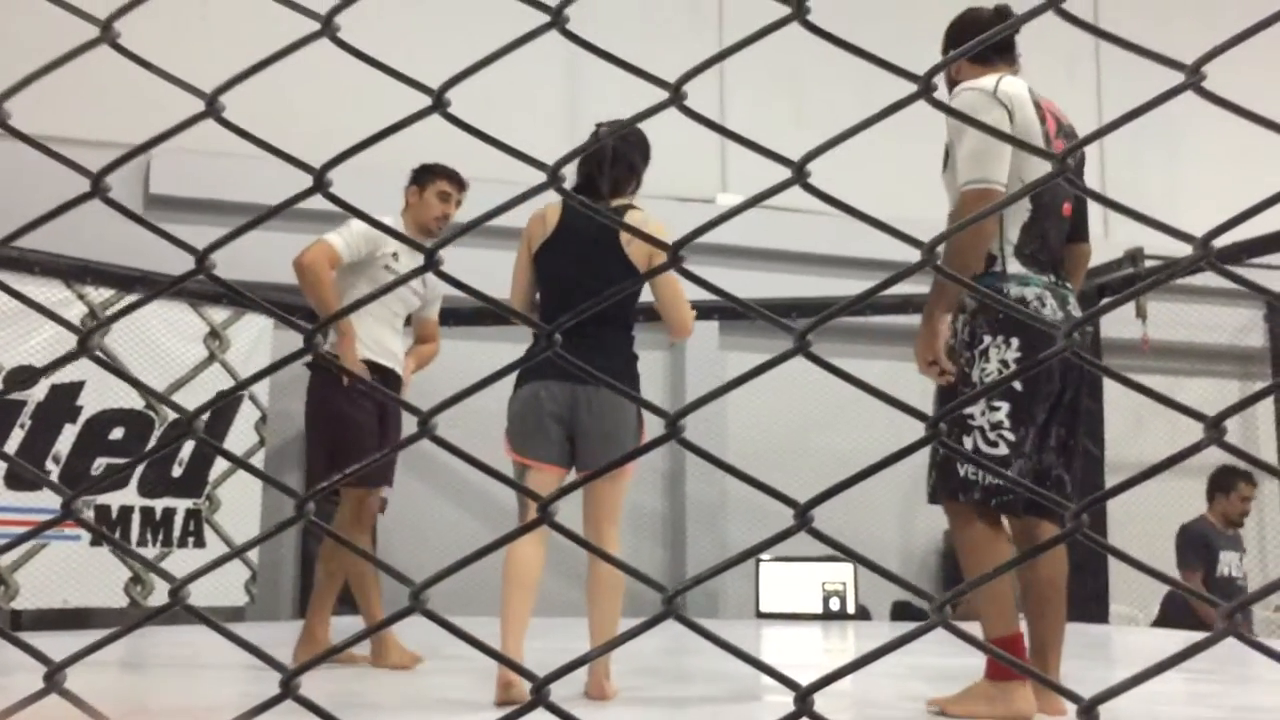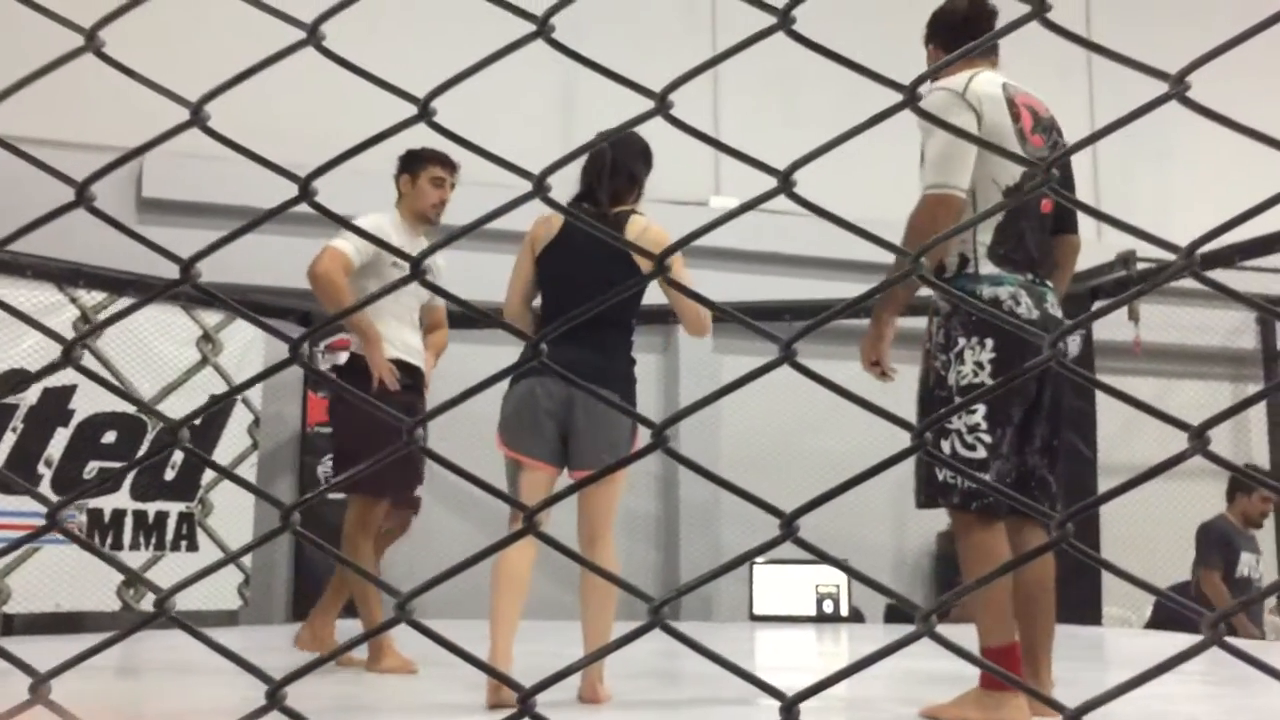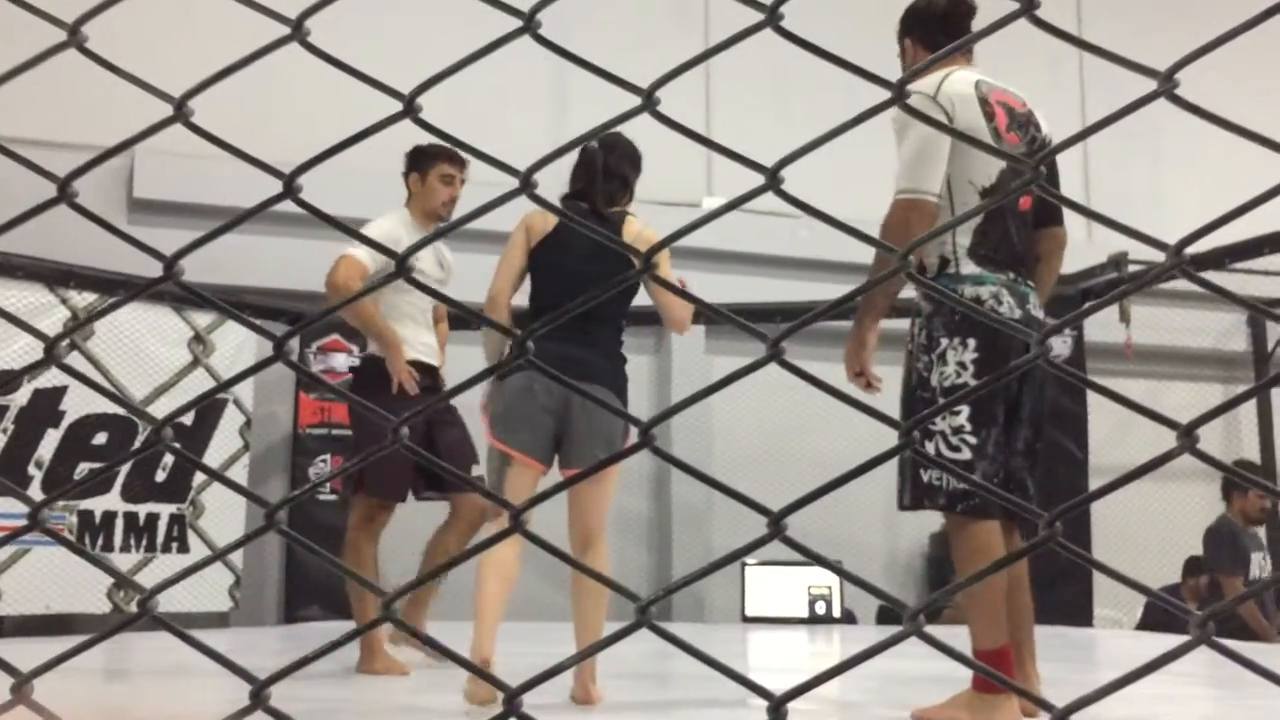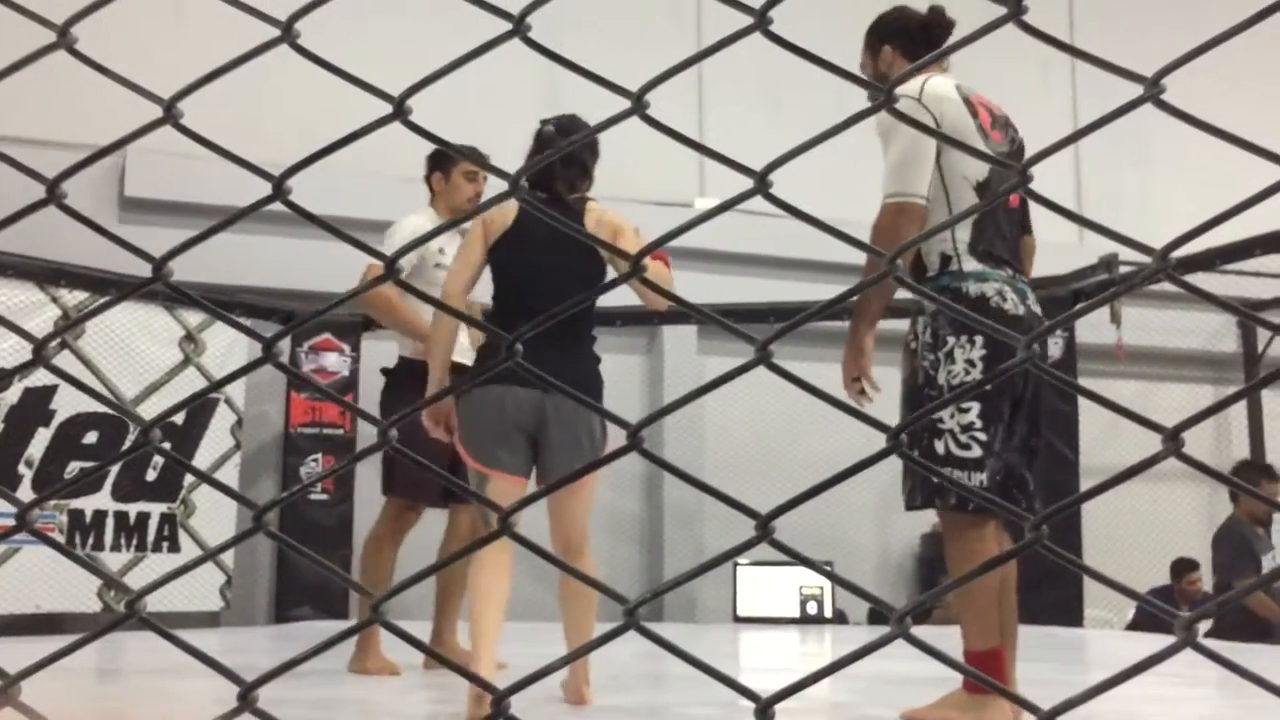
dt=0.3s
person 1, frame 1
left shoulder: (978, 95)
right shoulder: (1056, 119)
left elbow: (980, 204)
left wrist: (935, 313)
left hip: (1003, 313)
right hip: (1055, 318)
left knee: (970, 493)
right knee: (1035, 504)
person 1, frame 2
left shoulder: (952, 93)
right shoulder: (1042, 114)
left elbow: (942, 208)
right elbow: (1066, 241)
left wrist: (885, 314)
left hip: (979, 313)
right hip: (1037, 319)
left knee: (972, 501)
right knee: (1026, 506)
person 1, frame 3
left shoulder: (927, 95)
right shoulder: (1023, 109)
left elbow: (914, 213)
right elbow: (1052, 236)
left wrist: (864, 323)
left hip: (963, 313)
right hip: (1020, 317)
left knee: (965, 504)
right knee: (999, 503)
person 1, frame 4
left shoulder: (911, 97)
right shoulder: (992, 112)
left elbow: (903, 218)
left wrist: (861, 329)
left hip: (961, 312)
right hip: (1015, 312)
left knee: (964, 502)
right knee: (992, 504)
person 2, frame 1
left shoulder: (545, 218)
right shoulder: (645, 230)
left elbow: (520, 307)
right elbow: (681, 326)
right wrist: (641, 315)
left hip: (541, 383)
right hip: (610, 388)
left knee: (530, 523)
right knee: (603, 534)
left ankle: (509, 664)
right ankle: (600, 673)
person 2, frame 2
left shoulder: (547, 225)
right shoulder: (648, 234)
left elbow: (514, 312)
right elbow: (698, 324)
left hip: (537, 383)
right hip: (605, 390)
left knee: (523, 524)
right knee: (597, 538)
left ankle: (500, 664)
right ankle: (593, 676)
person 2, frame 3
left shoulder: (538, 220)
right shoulder: (640, 235)
left elbow: (498, 298)
right elbow: (679, 320)
left wrist: (498, 366)
right wrist: (678, 291)
left hip: (529, 379)
right hip: (598, 387)
left knee: (508, 519)
right knee: (588, 539)
left ankle: (483, 643)
right ankle: (586, 676)
person 2, frame 4
left shoulder: (497, 213)
right shoulder: (606, 221)
left elbow: (450, 297)
right elbow: (658, 298)
left wrist: (437, 386)
right wrist: (656, 263)
left hip: (499, 388)
right hip: (572, 392)
left knee: (495, 537)
right knee: (573, 544)
person 3, frame 1
left shoulder: (430, 274)
right shoulder: (371, 232)
left elbow: (428, 340)
right elbow: (309, 262)
left wrist: (408, 366)
right wrist: (343, 335)
left hip: (387, 388)
right hip: (347, 379)
left knee: (355, 512)
right knee: (360, 504)
left ankle: (314, 636)
right ankle: (382, 638)
person 3, frame 2
left shoulder: (432, 259)
right shoulder: (376, 230)
right elbow: (323, 272)
left wrist: (428, 362)
right wrist: (369, 341)
left hip: (409, 388)
right hip: (369, 383)
left knee: (396, 517)
right knee: (368, 511)
left ankle: (319, 625)
right ankle: (379, 644)
person 3, frame 3
left shoulder: (441, 254)
right shoulder: (387, 231)
right elbow: (340, 282)
right wrist: (391, 344)
left hip: (430, 386)
right hip: (389, 383)
left knee: (472, 503)
right knee: (369, 513)
left ankle: (415, 616)
right ankle: (371, 646)
person 3, frame 4
left shoulder: (467, 251)
right shoulder: (416, 230)
right elbow: (372, 288)
right wrist: (429, 339)
right hip: (421, 385)
left knee: (469, 517)
right knee: (401, 512)
left ankle: (444, 642)
right ankle: (367, 645)
